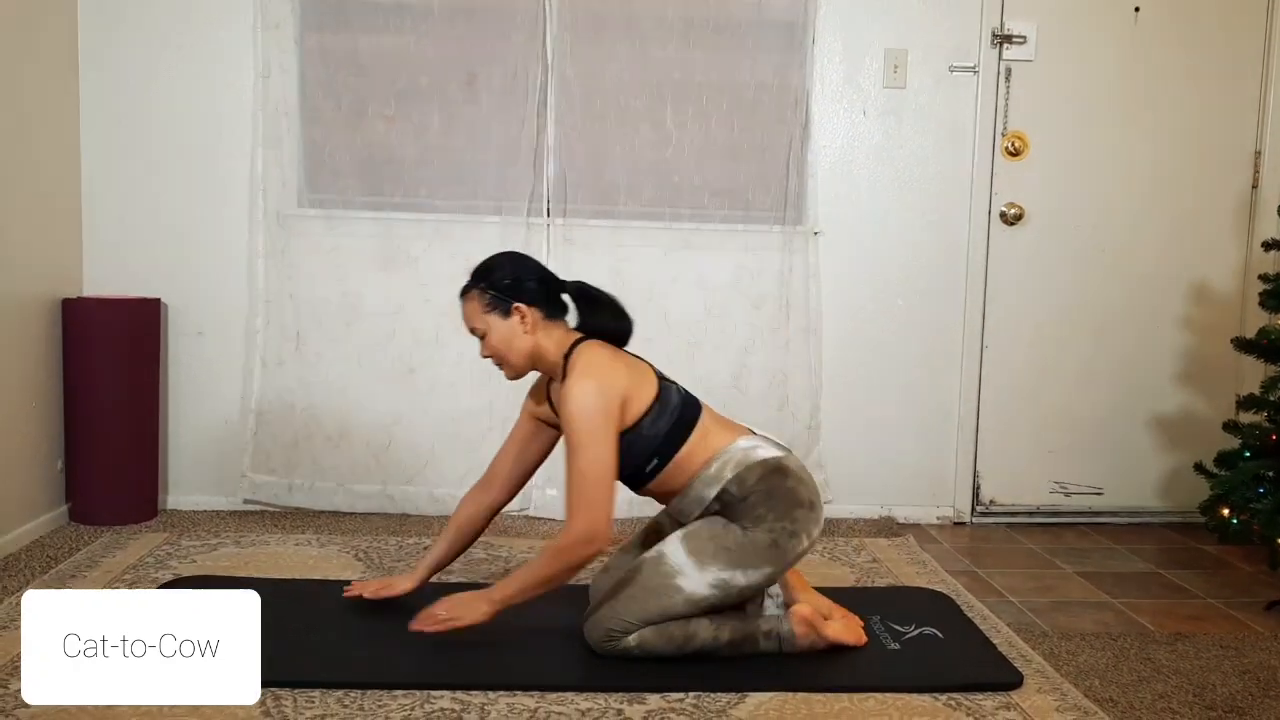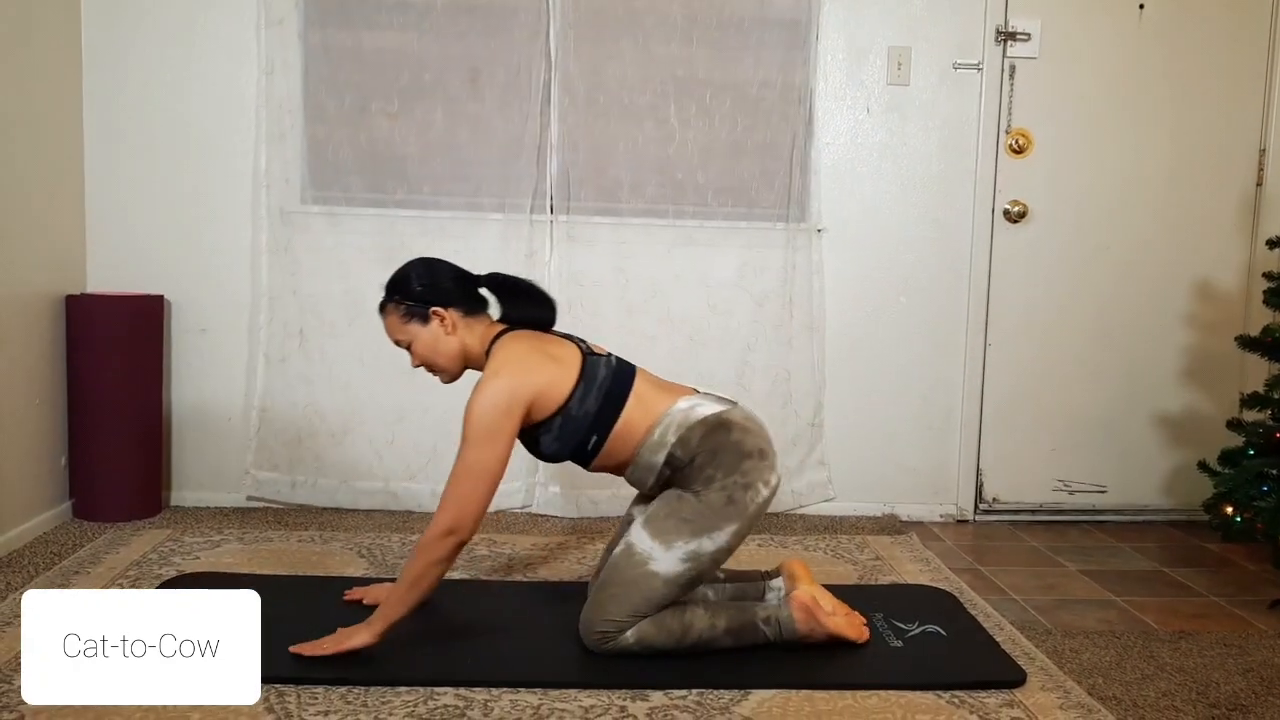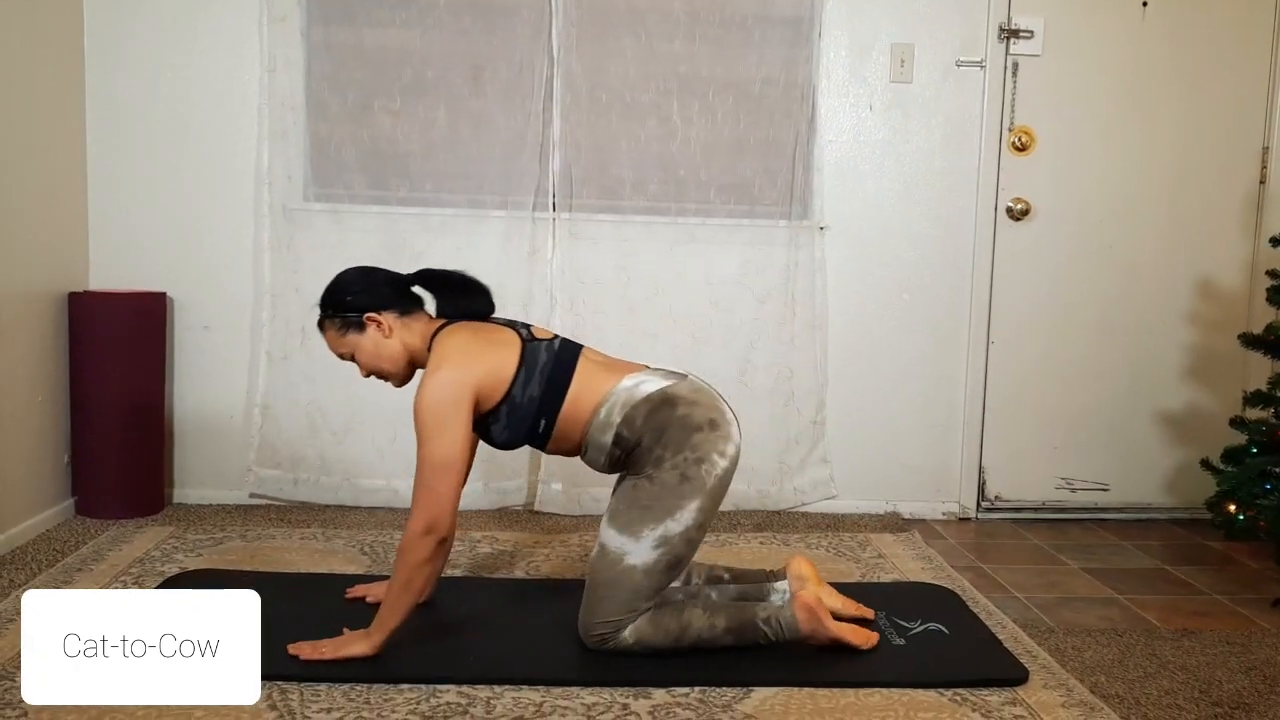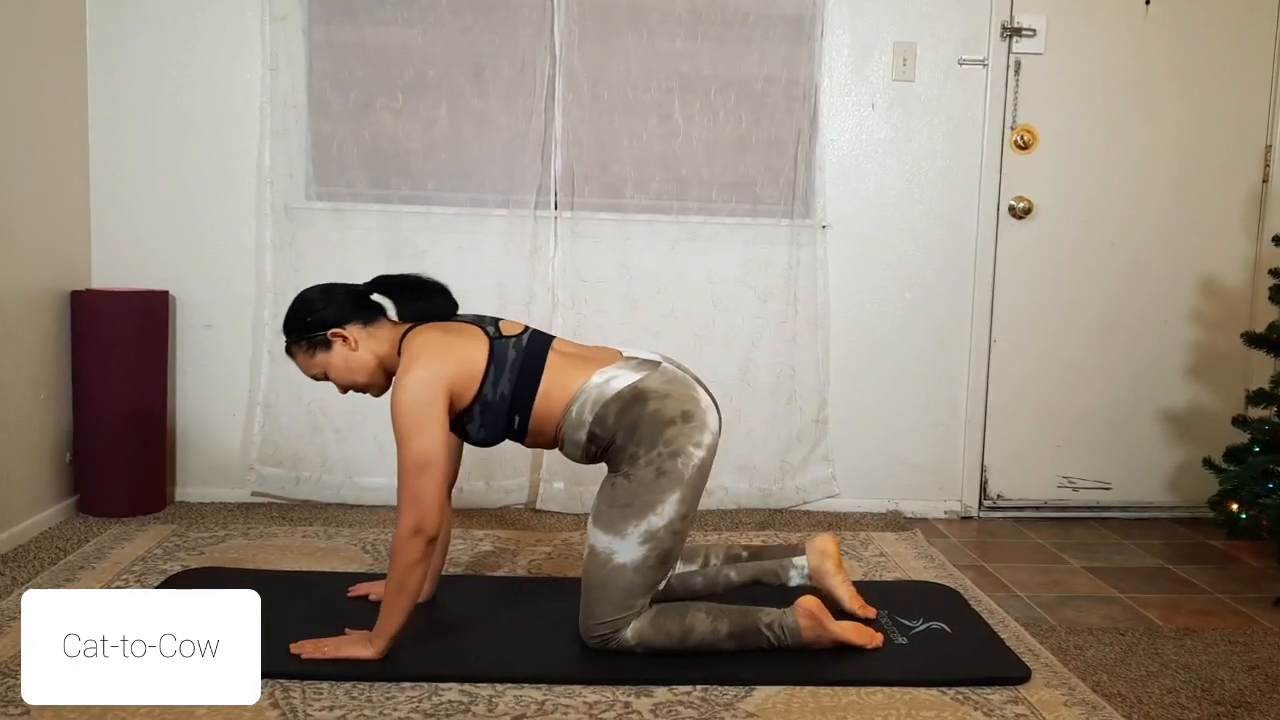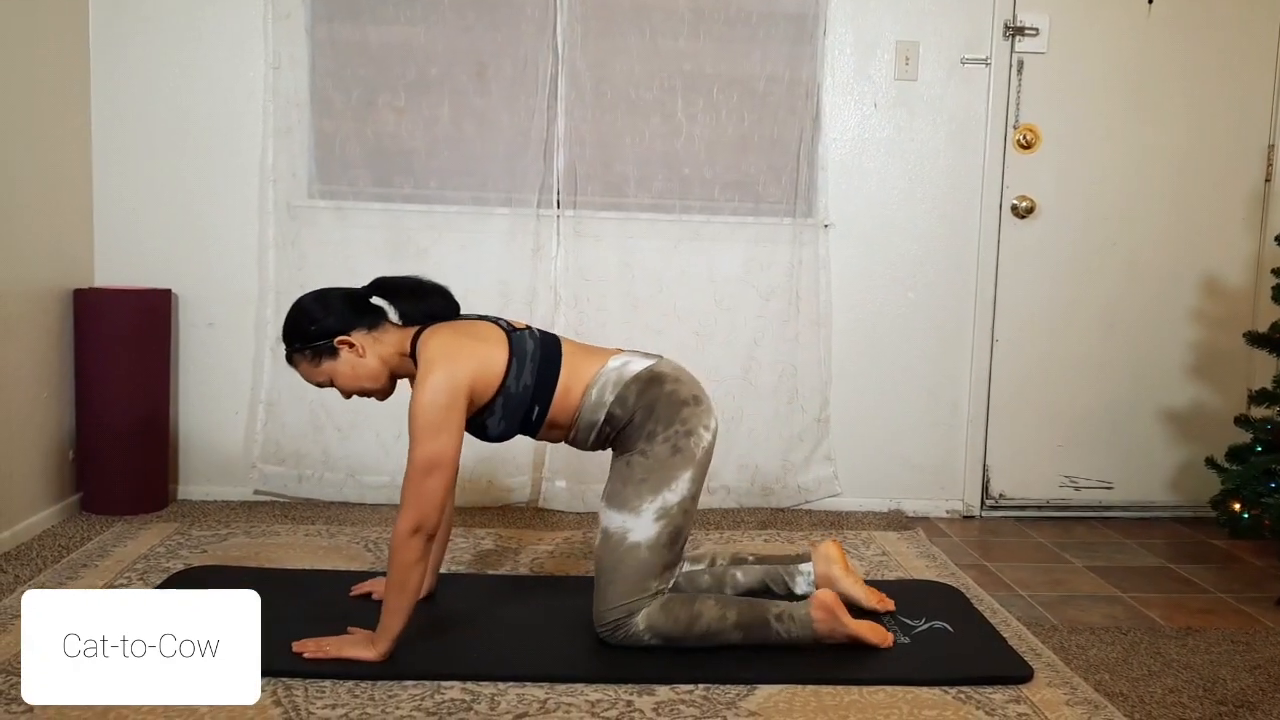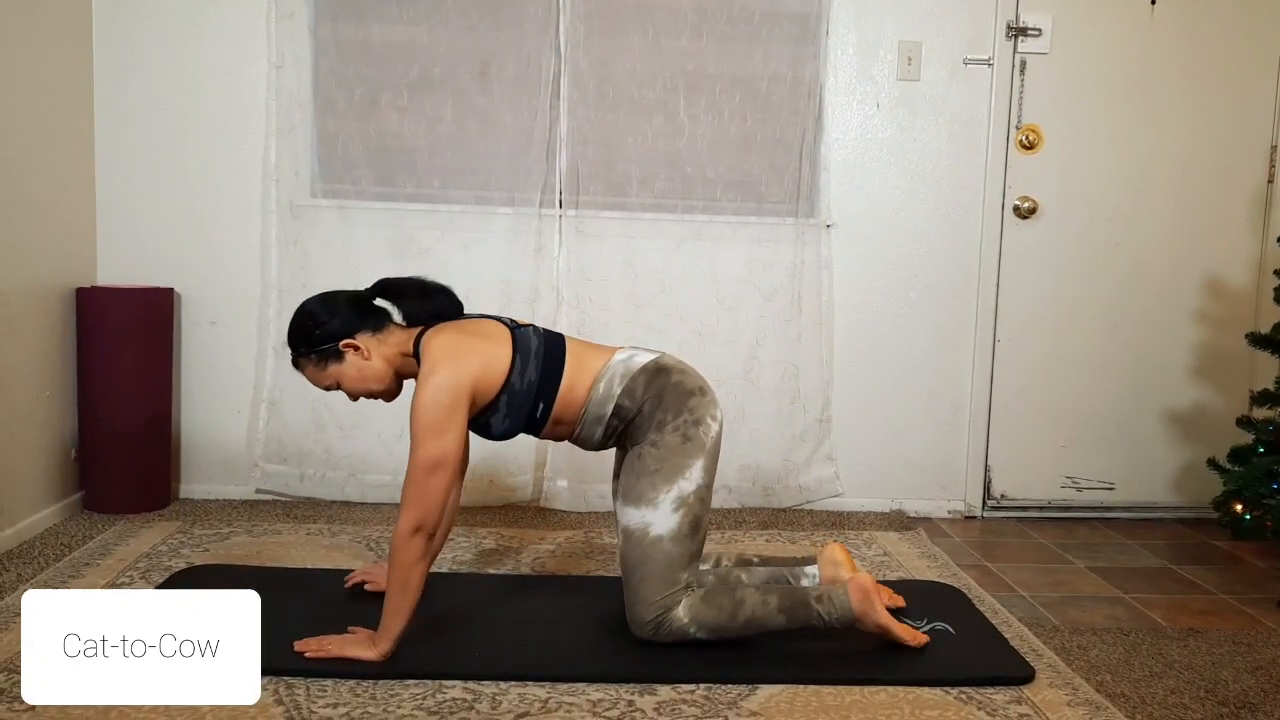
dt=0.4s
person 1, frame 1
left shoulder: (588, 386)
right shoulder: (549, 391)
left elbow: (587, 534)
right elbow: (490, 491)
left wrist: (490, 601)
right wrist: (415, 576)
left hip: (767, 504)
right hip: (719, 500)
left knee: (610, 629)
right knee: (615, 594)
left ankle: (790, 625)
right ankle: (775, 592)
person 1, frame 2
left shoulder: (503, 384)
right shoulder: (517, 355)
left elbow: (454, 526)
right elbow: (460, 512)
left wrist: (373, 627)
right wrist: (409, 585)
left hip: (723, 462)
right hip: (705, 454)
left knee: (606, 628)
right knee: (626, 588)
left ankle: (791, 616)
right ankle: (781, 586)
person 1, frame 3
left shoulder: (445, 376)
right shoulder: (463, 344)
left elbow: (429, 525)
right elbow: (447, 495)
left wrist: (374, 637)
right wrist: (416, 585)
left hip: (680, 437)
right hip: (682, 417)
left knee: (606, 629)
right knee: (640, 582)
left ankle: (795, 619)
right ankle: (787, 585)
person 1, frame 4
left shoulder: (417, 377)
right shoulder: (438, 346)
left elbow: (418, 525)
right elbow: (440, 494)
left wrist: (377, 639)
right wrist: (420, 585)
left hip: (657, 429)
right hip: (668, 397)
left knee: (609, 627)
right knee: (648, 576)
left ankle: (799, 625)
right ankle: (806, 560)
person 1, frame 5
left shoulder: (440, 375)
right shoulder: (433, 349)
left elbow: (416, 521)
right elbow: (438, 494)
left wrist: (379, 641)
right wrist: (419, 581)
left hip: (663, 415)
right hip: (655, 410)
left knee: (624, 619)
right knee: (651, 578)
left ankle: (813, 617)
right ankle: (813, 569)
person 1, frame 6
left shoulder: (442, 375)
right shoulder: (437, 350)
left elbow: (417, 520)
right elbow: (447, 486)
left wrist: (381, 642)
right wrist: (406, 573)
left hip: (670, 409)
right hip: (653, 413)
left knee: (659, 614)
right knee: (662, 575)
left ankle: (846, 601)
right ankle: (819, 569)
